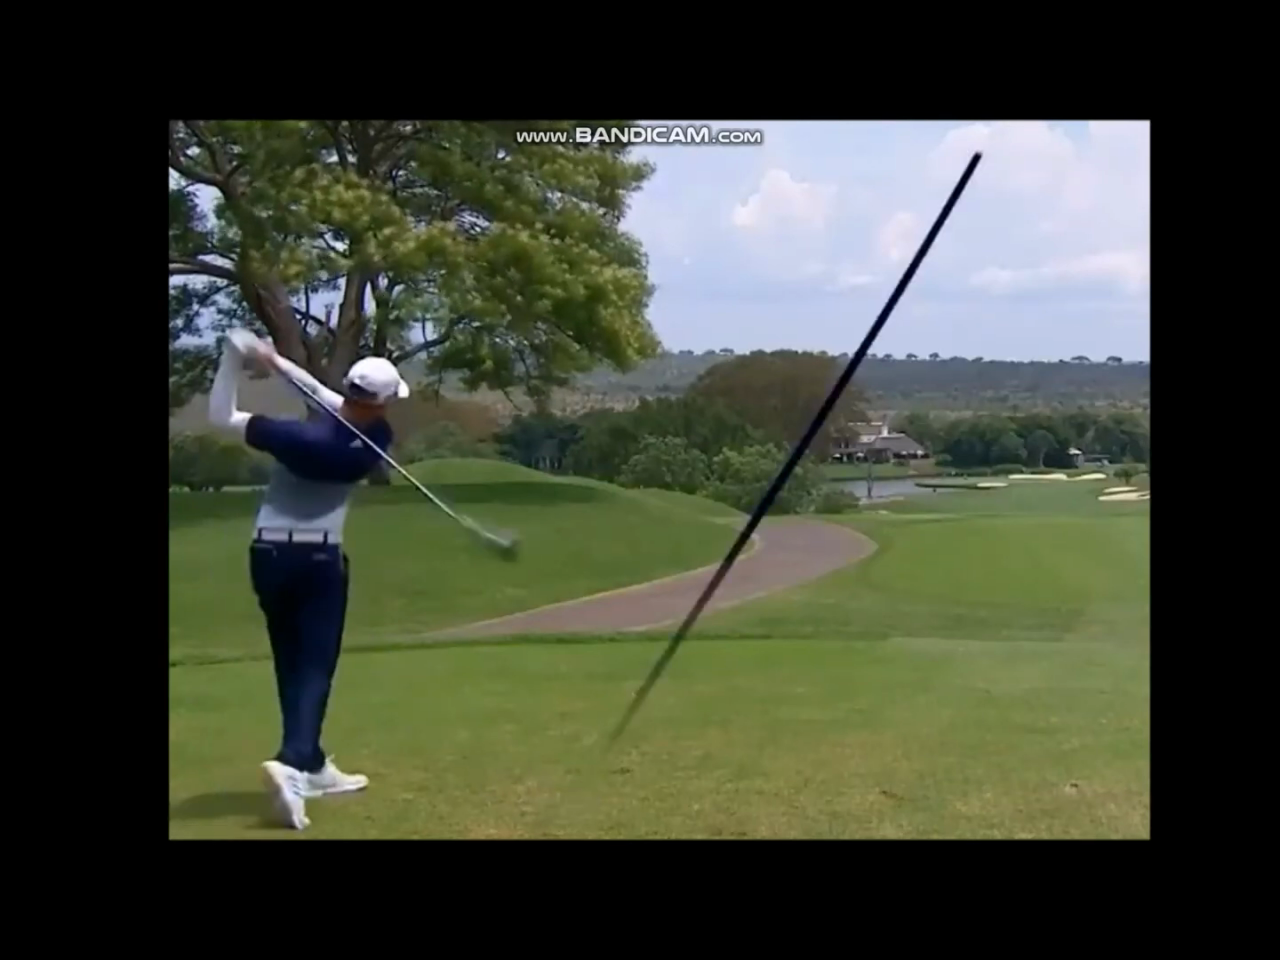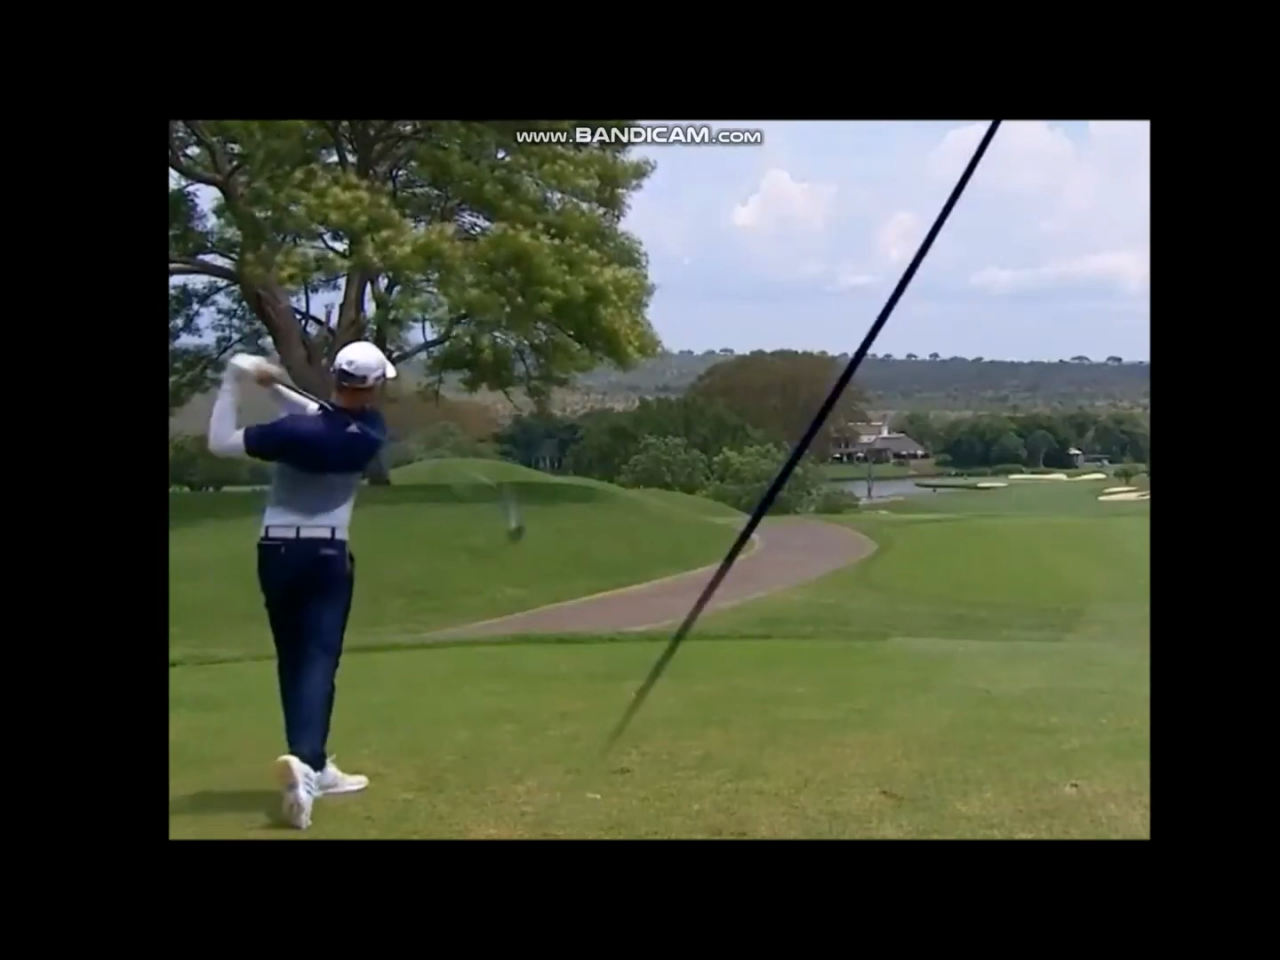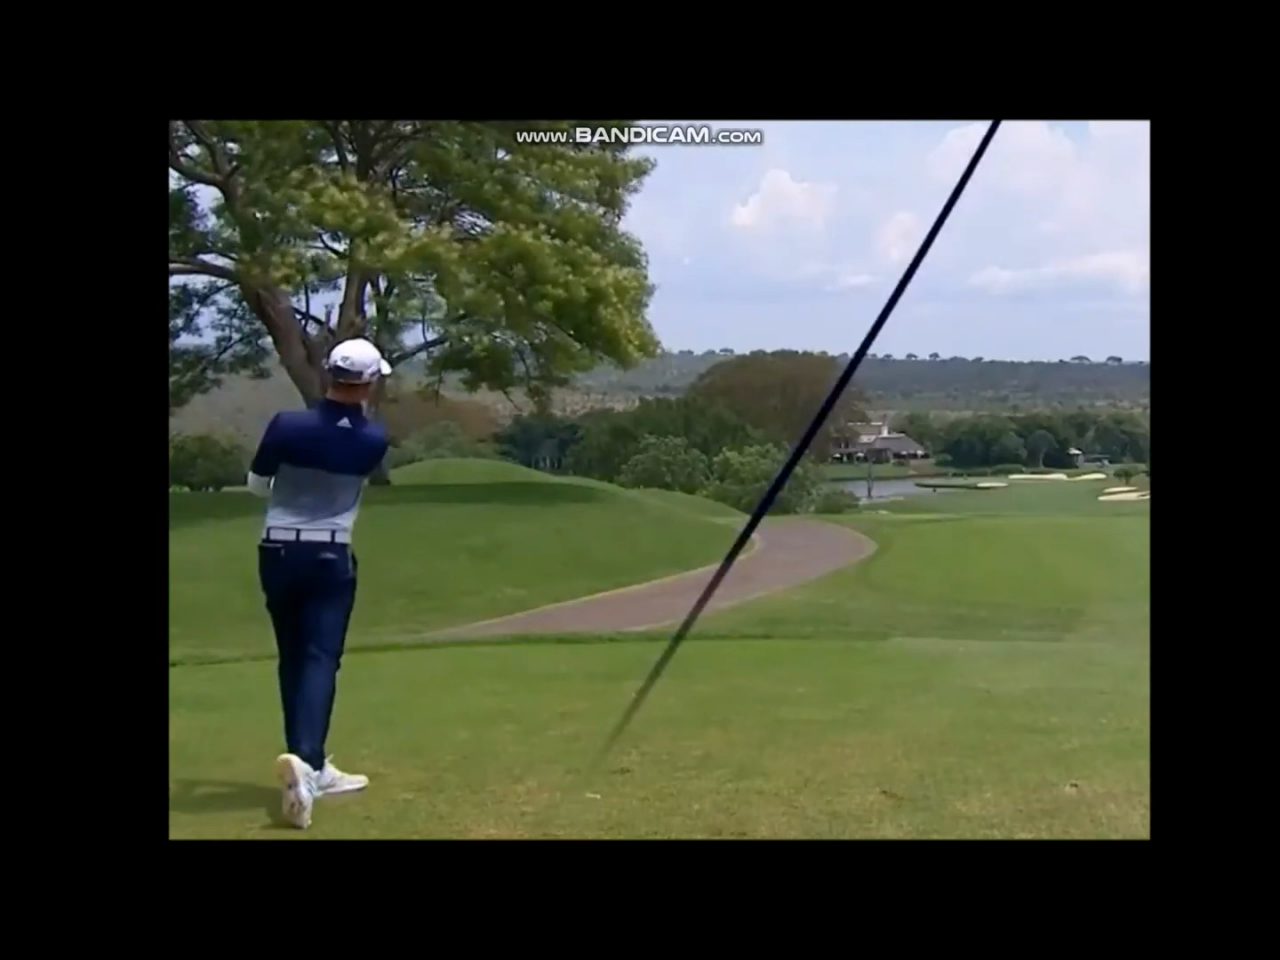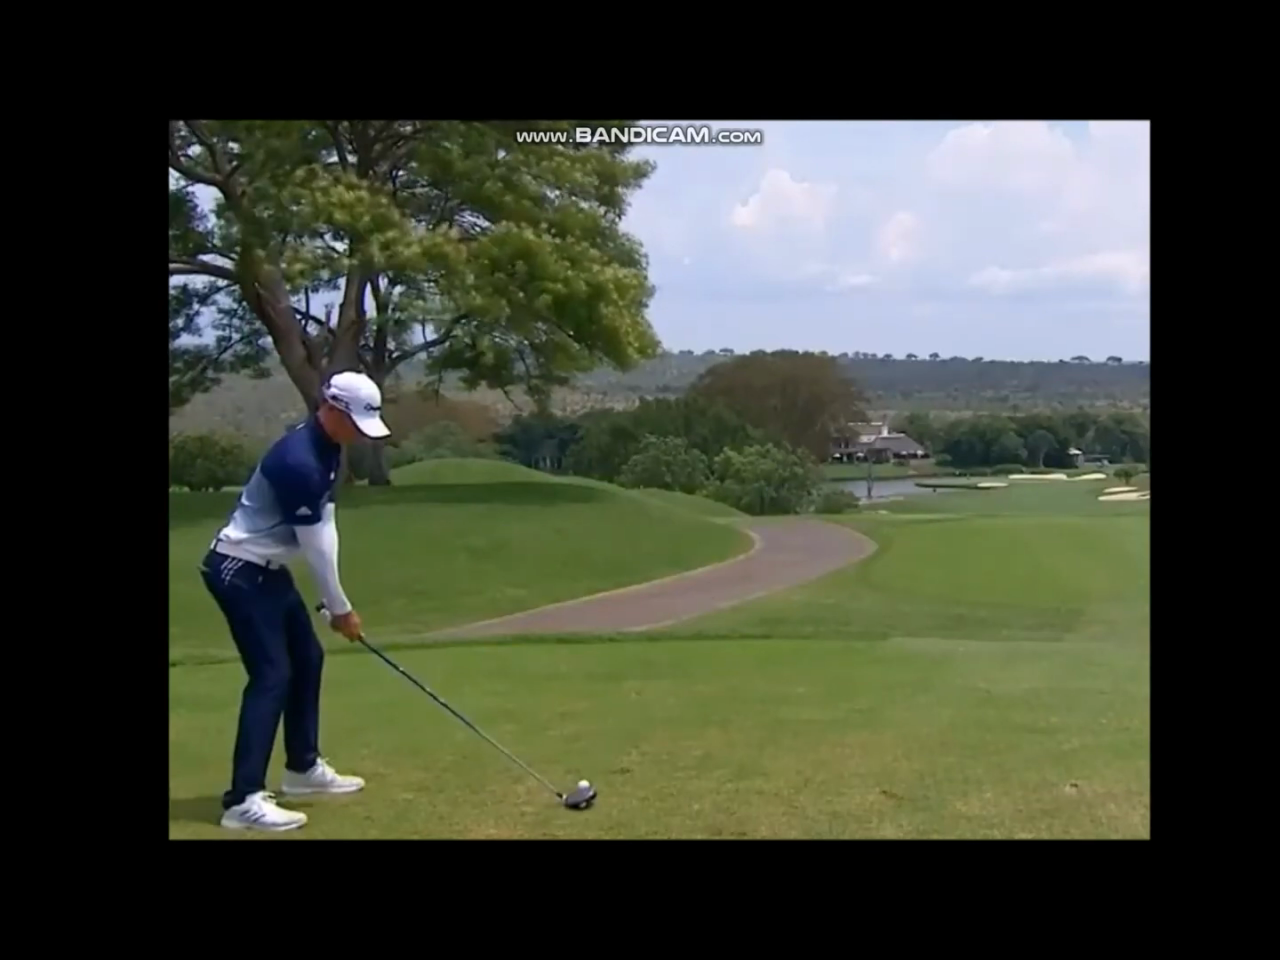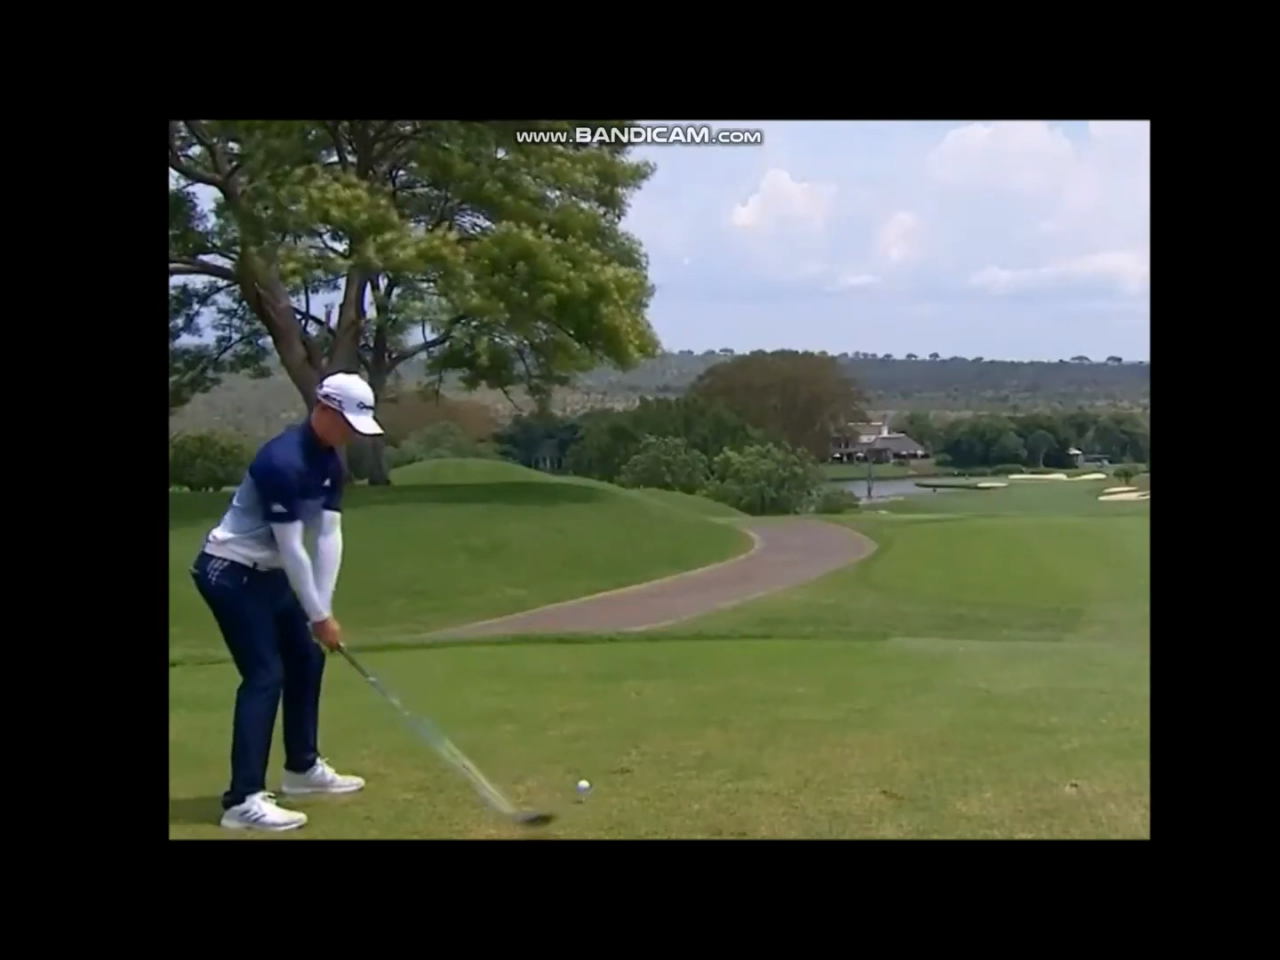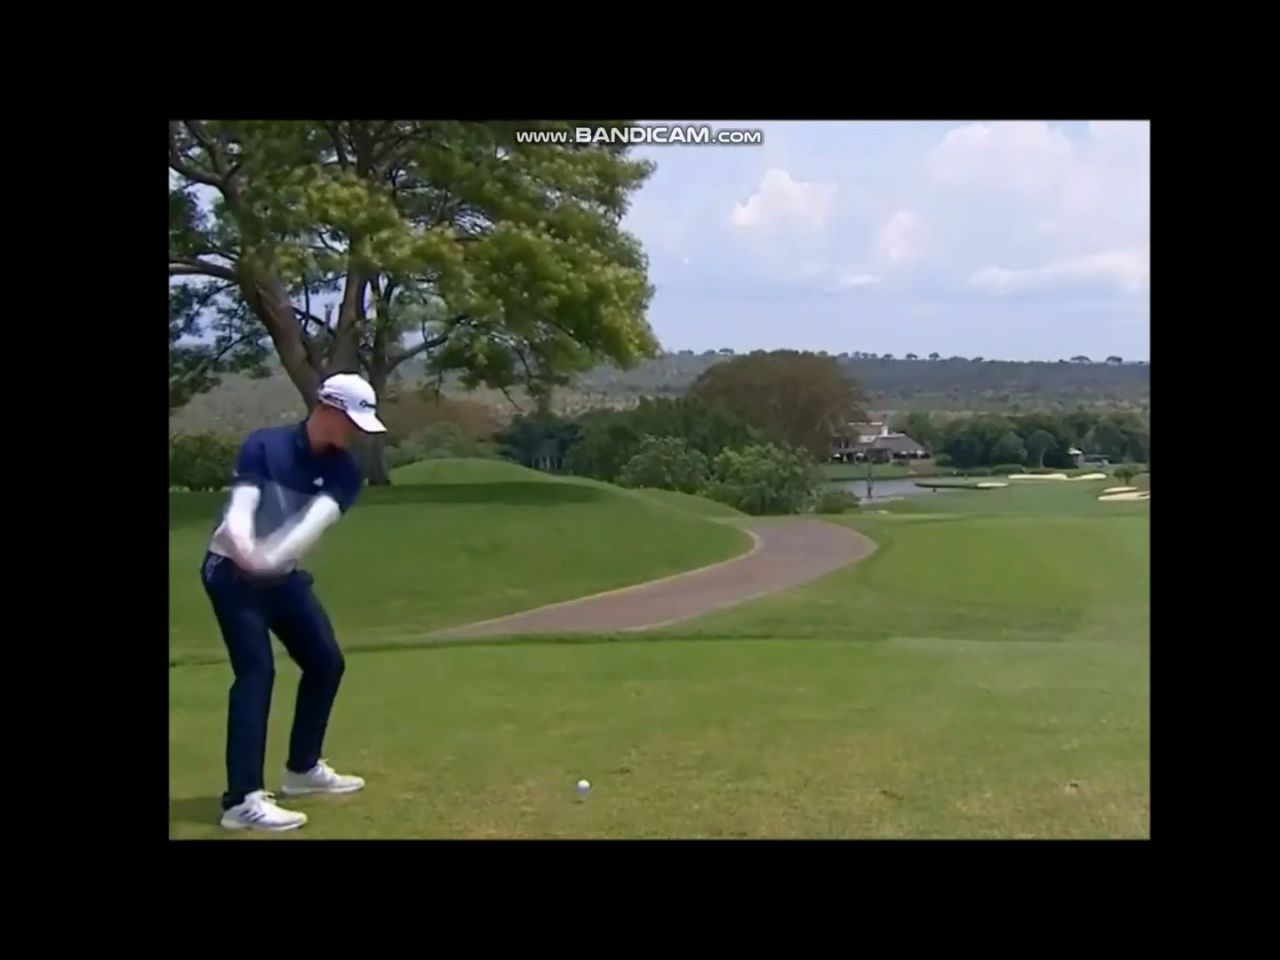
dt=0.3s
person 1, frame 1
left shoulder: (301, 438)
right shoulder: (374, 442)
left elbow: (220, 417)
right elbow: (349, 412)
left wrist: (235, 356)
right wrist: (288, 367)
left hip: (267, 557)
right hip: (320, 562)
left knee: (290, 663)
right knee: (315, 666)
left ankle: (310, 765)
right ankle: (293, 764)
person 1, frame 2
left shoulder: (296, 432)
right shoulder: (370, 432)
left elbow: (220, 443)
left wrist: (237, 377)
right wrist: (278, 386)
left hip: (277, 553)
right hip: (328, 556)
left knee: (293, 660)
right knee: (319, 660)
left ankle: (312, 766)
right ankle: (306, 760)
person 1, frame 3
left shoulder: (287, 427)
right shoulder: (374, 440)
left elbow: (257, 486)
left hip: (279, 553)
right hip: (331, 558)
left knee: (294, 658)
right knee: (320, 659)
left ankle: (309, 765)
right ankle: (305, 760)
person 1, frame 4
left shoulder: (323, 452)
right shoulder: (299, 461)
left elbow: (326, 528)
right elbow: (314, 544)
left wrist: (334, 601)
right wrist: (340, 607)
left hip: (264, 569)
right hip: (239, 571)
left knee: (304, 661)
right knee: (272, 674)
left ankle: (303, 768)
right ankle: (243, 798)
person 1, frame 5
left shoulder: (331, 464)
right shoulder: (281, 459)
left elbow: (329, 537)
right elbow: (290, 547)
left wrist: (324, 608)
right wrist: (320, 614)
left hip: (268, 574)
right hip: (229, 571)
left knee: (306, 658)
right knee: (264, 675)
left ankle: (303, 767)
right ankle: (243, 800)
person 1, frame 6
left shoulder: (345, 471)
right shoulder: (264, 445)
left elbow: (315, 523)
right elbow: (240, 508)
left wrist: (270, 556)
right wrist: (241, 546)
left hip: (283, 574)
right hip: (232, 570)
left knee: (326, 662)
right knee: (256, 672)
left ankle: (304, 768)
right ankle: (243, 799)
